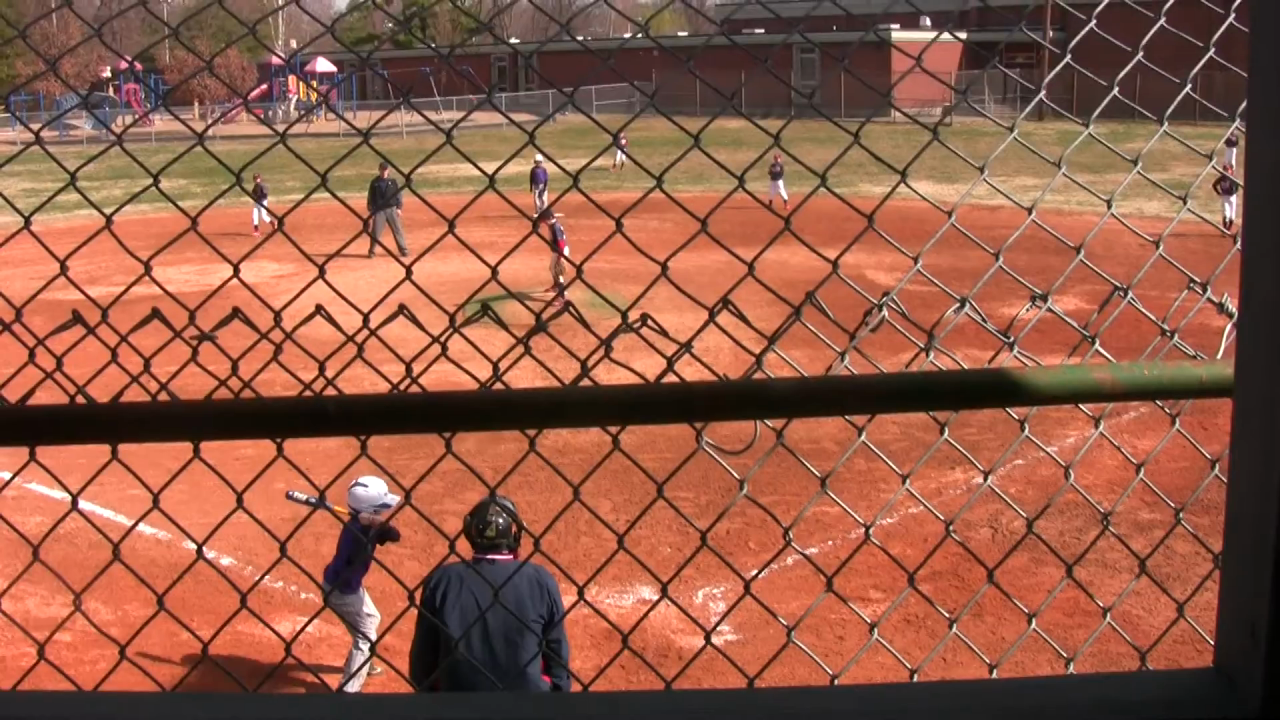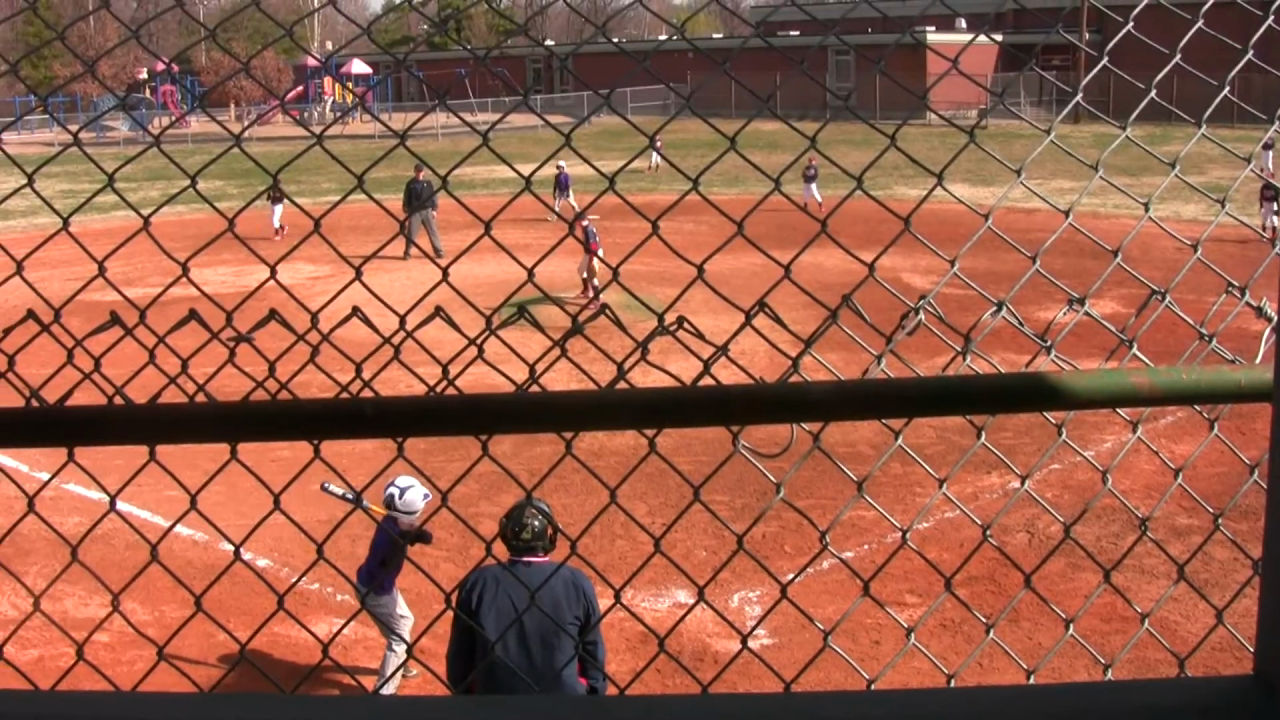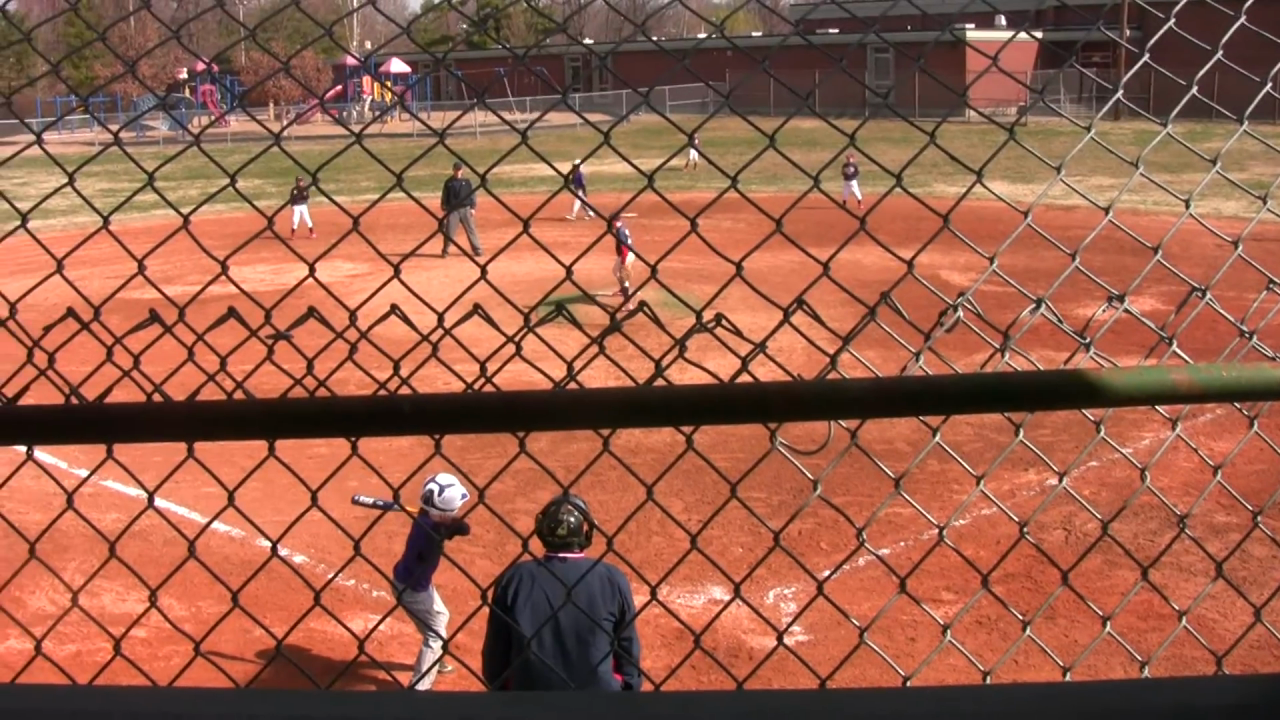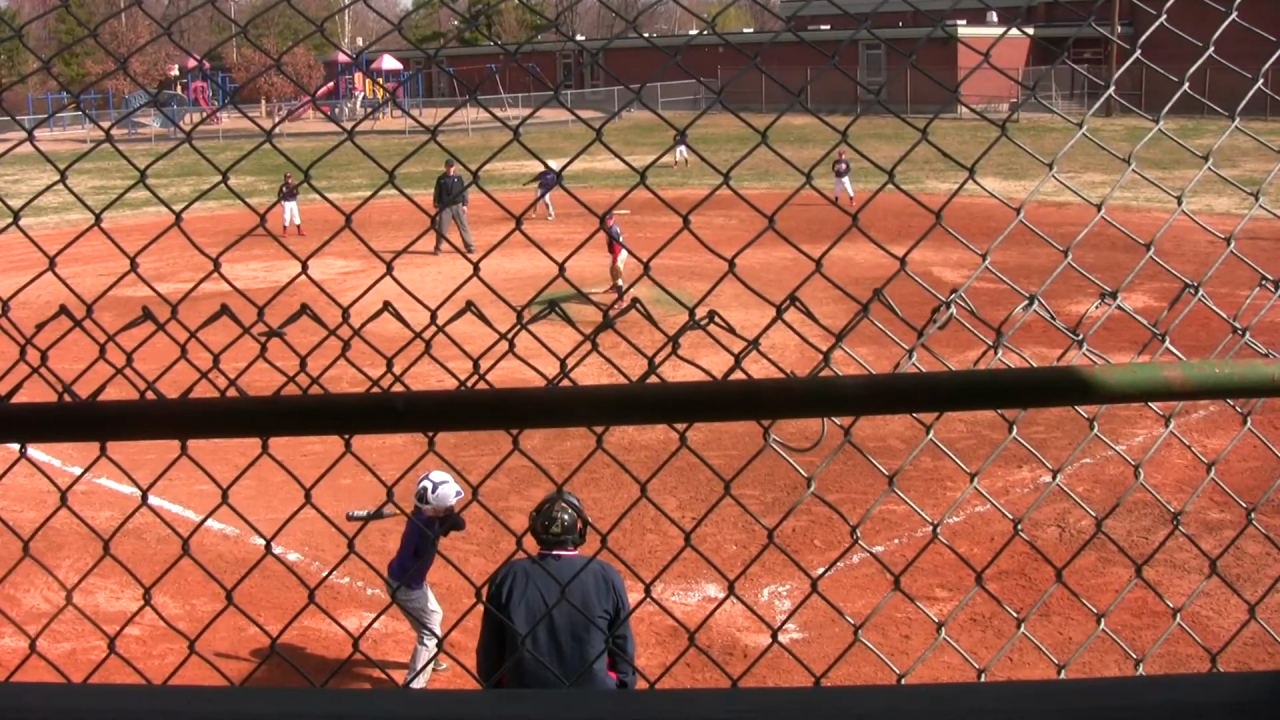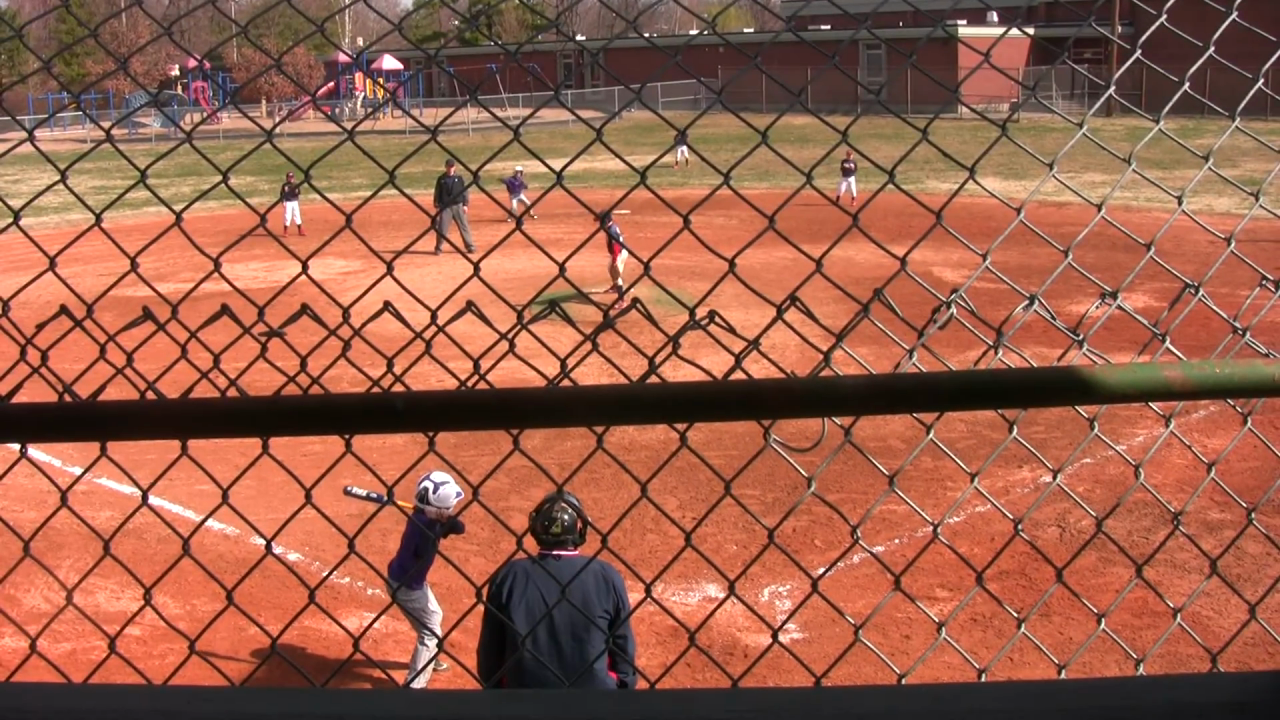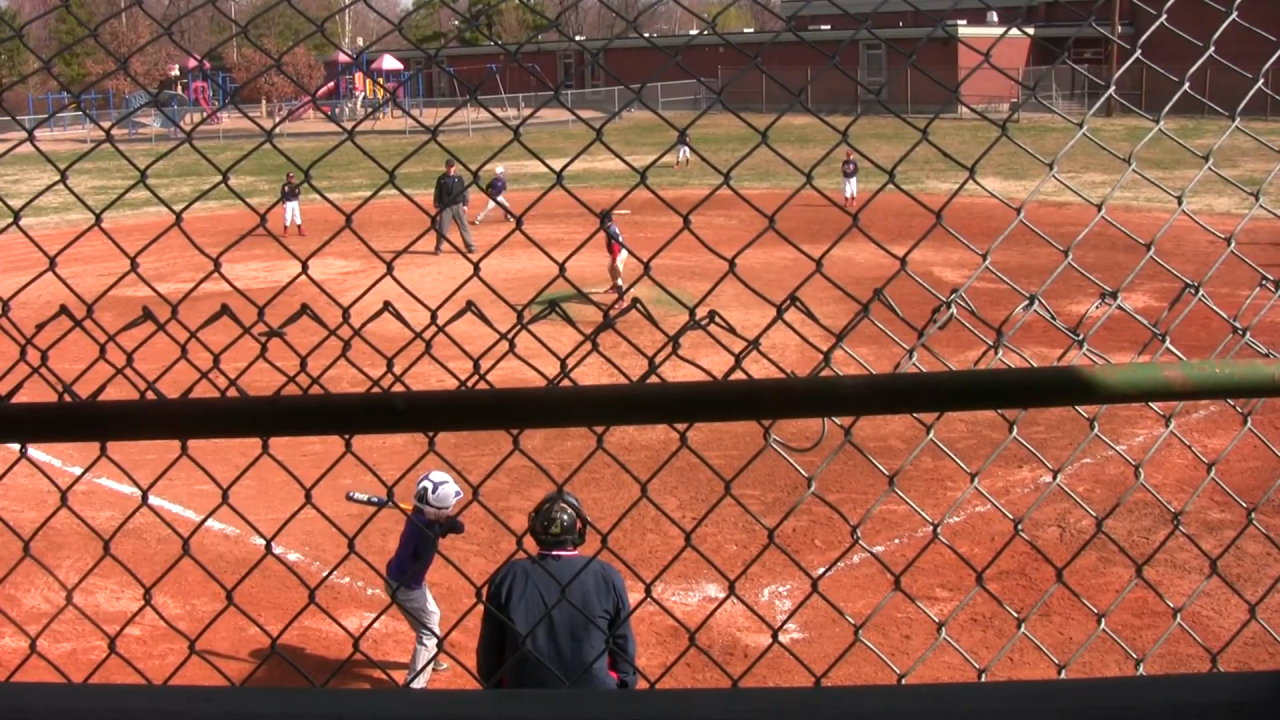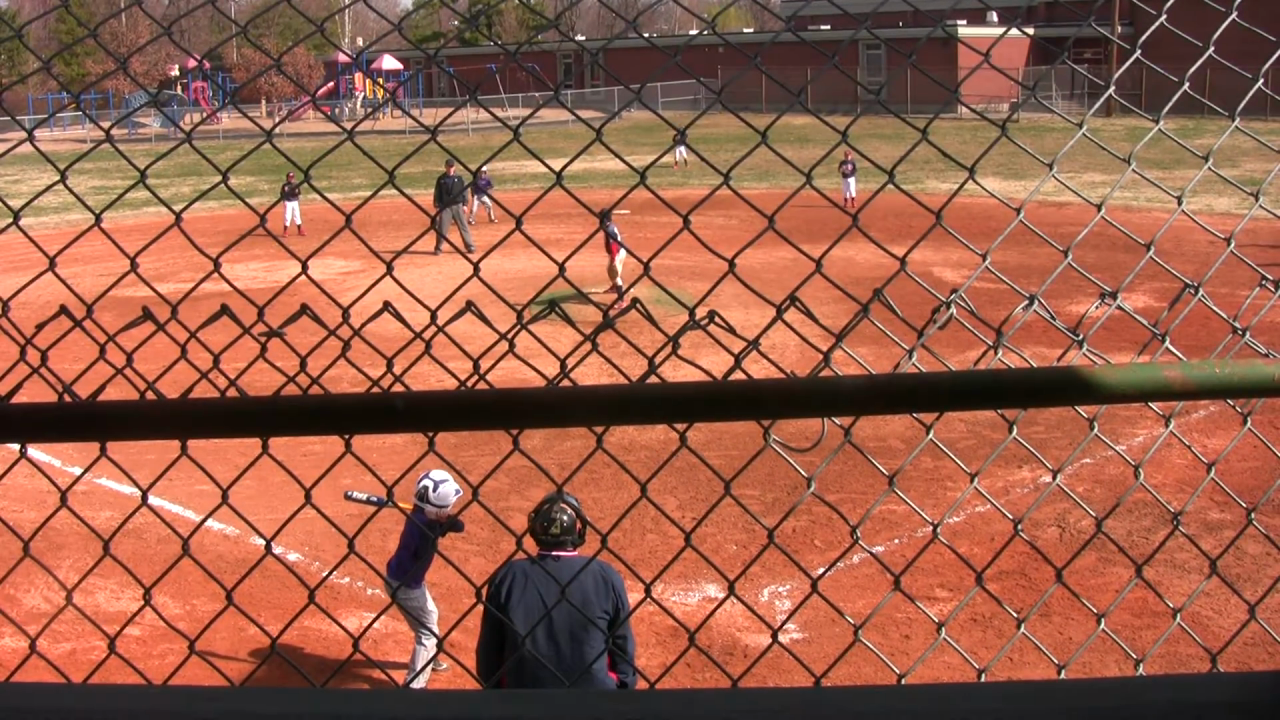
dt=0.5s
person 1, frame 1
left shoulder: (367, 524)
right shoulder: (356, 530)
left elbow: (395, 536)
left wrist: (381, 525)
right wrist: (370, 528)
left hip: (349, 584)
right hip: (341, 589)
left knee: (372, 619)
right knee: (366, 635)
left ankle: (361, 663)
right ankle: (349, 689)
person 1, frame 2
left shoulder: (397, 523)
right shoulder: (391, 529)
left elbow: (427, 539)
left wrist: (416, 529)
right wrist: (407, 532)
left hip: (382, 584)
right hip: (375, 589)
left knee: (406, 622)
right knee: (400, 636)
left ankle: (397, 665)
right ankle: (384, 690)
person 1, frame 3
left shoulder: (434, 519)
right shoulder: (427, 524)
left elbow: (465, 529)
left wrist: (452, 520)
right wrist: (440, 523)
left hip: (418, 581)
right hip: (411, 586)
left knee: (441, 617)
right knee: (436, 633)
left ankle: (433, 660)
right ankle: (419, 686)
person 1, frame 4
left shoulder: (431, 516)
right shoulder: (422, 522)
left elbow: (460, 524)
left wrist: (446, 513)
right wrist: (435, 516)
left hip: (413, 579)
right hip: (406, 584)
left knee: (435, 615)
right knee: (430, 631)
left ankle: (428, 658)
right ankle: (414, 685)
person 1, frame 5
left shoulder: (429, 516)
right shoulder: (423, 523)
left elbow: (460, 528)
left wrist: (446, 519)
right wrist: (438, 521)
left hip: (412, 579)
right hip: (406, 584)
left knee: (435, 616)
right knee: (431, 632)
left ankle: (428, 658)
right ankle: (414, 684)
person 1, frame 6
left shoulder: (427, 517)
right shoulder: (421, 524)
left elbow: (459, 528)
left wrist: (445, 519)
right wrist: (437, 522)
left hip: (410, 579)
right hip: (404, 584)
left knee: (432, 616)
right knee: (429, 631)
left ankle: (428, 658)
right ankle: (414, 684)
person 1, frame 7
left shoulder: (427, 515)
right shoulder: (422, 522)
left elbow: (459, 526)
left wrist: (444, 518)
right wrist: (439, 521)
left hip: (410, 578)
right hip: (405, 583)
left knee: (430, 616)
right knee: (428, 631)
left ankle: (428, 658)
right ankle: (414, 685)
person 2, frame 1
left shoulder: (441, 581)
right shoulder: (540, 581)
left elbow: (422, 655)
right elbow: (558, 653)
left wrist: (425, 691)
right wrist: (560, 690)
person 2, frame 2
left shoulder: (477, 583)
right shoulder: (576, 583)
left elbow: (459, 657)
right elbow: (593, 655)
left wrist: (462, 693)
right wrist: (595, 692)
person 2, frame 3
left shoulder: (513, 579)
right shoulder: (611, 579)
left elbow: (495, 653)
right elbow: (628, 650)
left wrist: (499, 690)
right wrist: (630, 688)
person 2, frame 4
left shoulder: (508, 576)
right shoulder: (606, 577)
left elbow: (489, 650)
right elbow: (622, 648)
left wrist: (493, 687)
right wrist: (625, 685)
person 2, frame 5
left shoulder: (508, 577)
right shoulder: (606, 577)
left elbow: (490, 651)
right elbow: (623, 648)
left wrist: (493, 688)
right wrist: (625, 685)
left hip: (525, 689)
right hip: (592, 687)
person 2, frame 6
left shoulder: (508, 577)
right shoulder: (606, 577)
left elbow: (489, 651)
right elbow: (624, 647)
left wrist: (493, 688)
right wrist: (625, 685)
left hip: (525, 691)
right hip: (593, 687)
person 2, frame 7
left shoulder: (507, 577)
right shoulder: (605, 577)
left elbow: (489, 650)
right elbow: (622, 647)
left wrist: (493, 692)
right wrist: (625, 686)
right hip: (592, 690)
